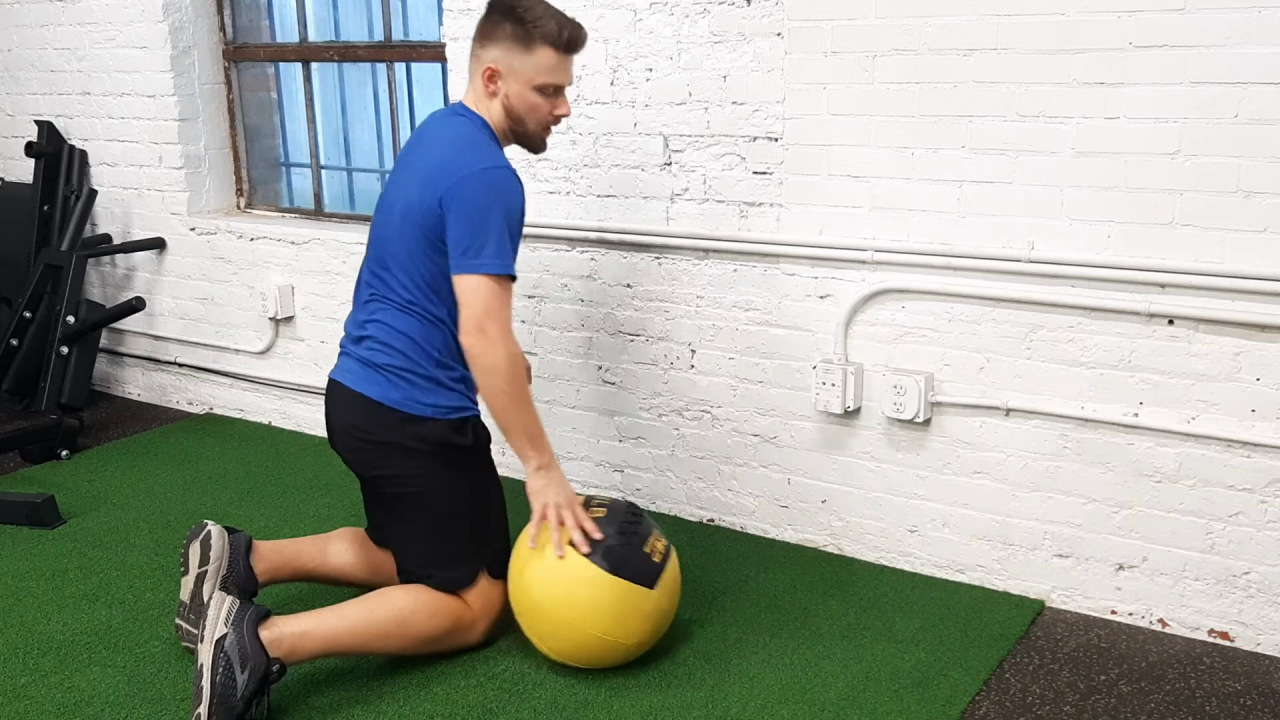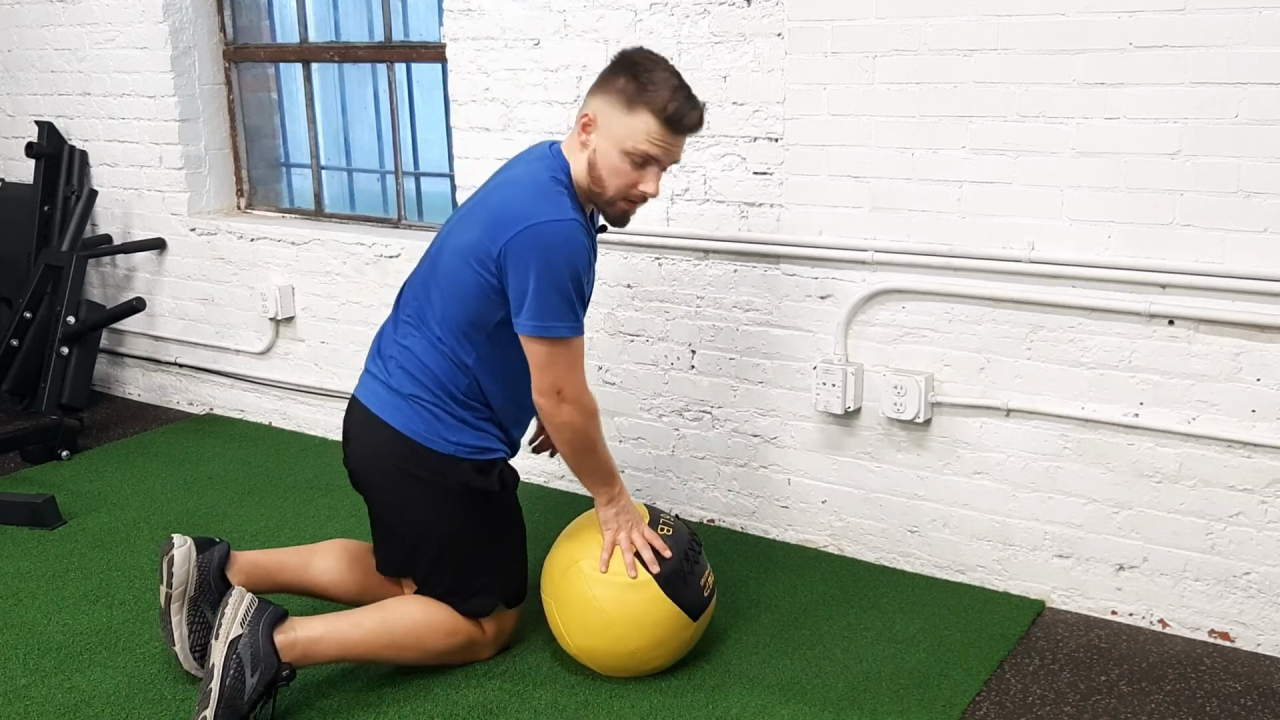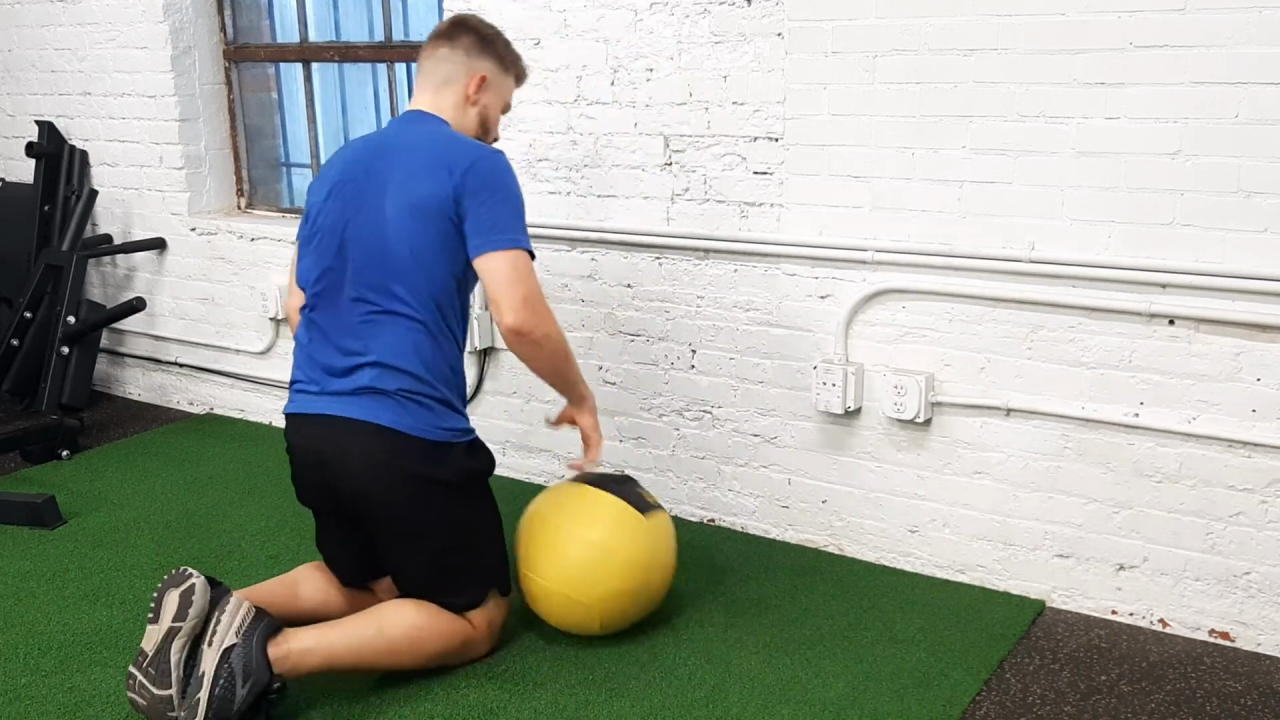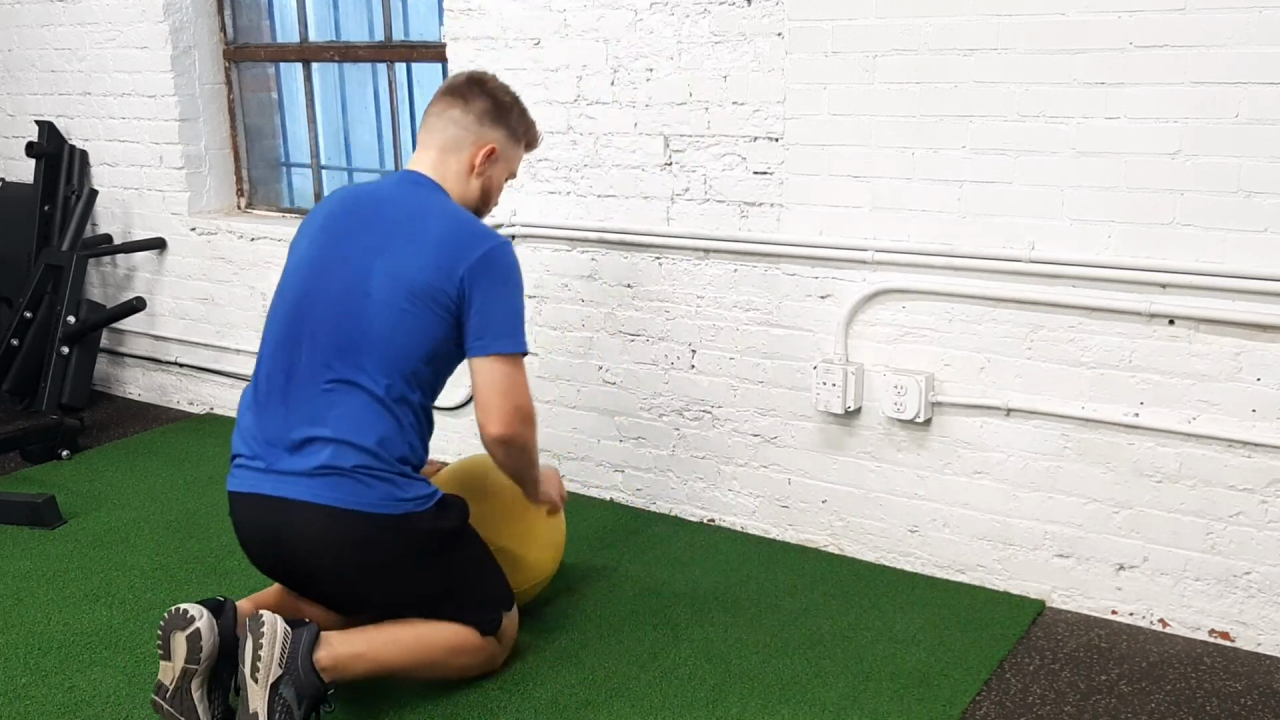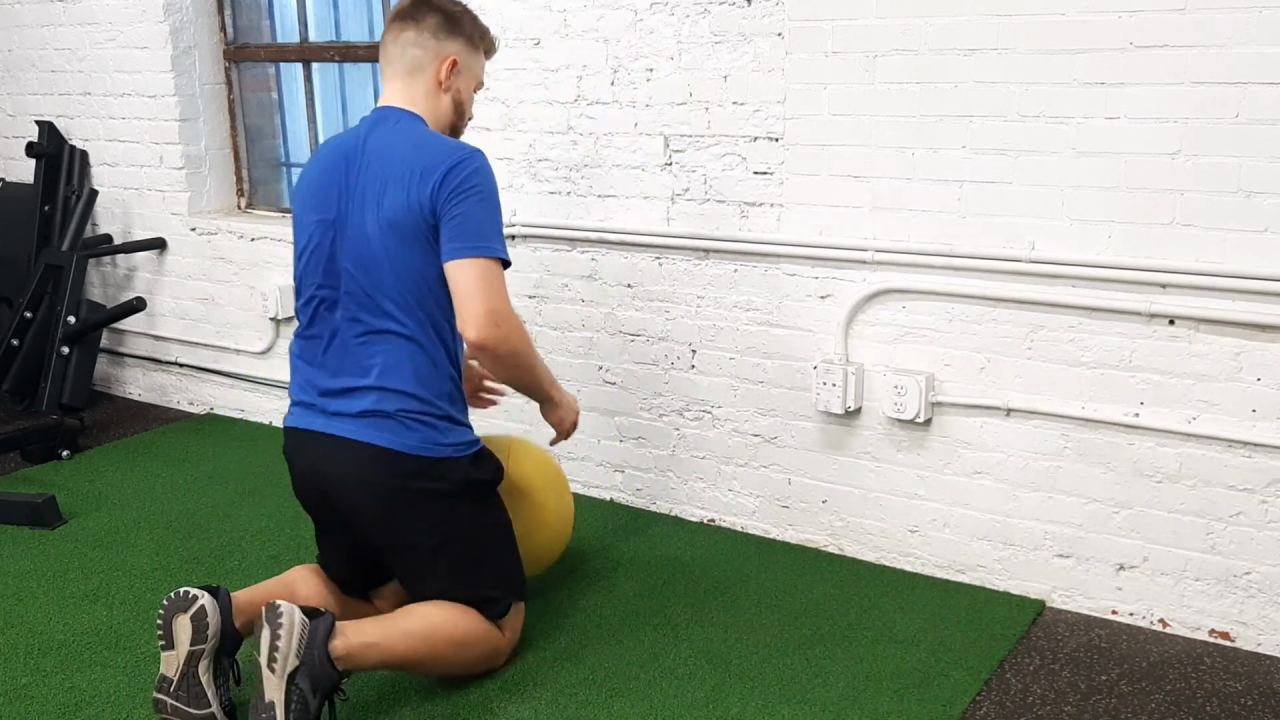
dt=1s
person 1, frame 1
left shoulder: (441, 132)
right shoulder: (483, 175)
right elbow: (484, 338)
left wrist: (498, 353)
right wrist: (541, 469)
left hip: (362, 393)
right hip: (414, 415)
left knee: (412, 556)
right knee: (471, 603)
left ankle: (245, 559)
right ankle: (261, 640)
person 1, frame 2
left shoulder: (540, 168)
right shoulder: (551, 228)
right elbow: (558, 395)
left wrist: (528, 404)
right wrist: (613, 503)
left hip: (379, 416)
right hip: (432, 444)
left knee: (406, 578)
right knee: (483, 621)
left ankle: (221, 569)
right ankle: (278, 641)
person 1, frame 3
left shoulder: (341, 164)
right shoulder: (476, 168)
left elbow: (300, 307)
right elbow: (519, 317)
right wrist: (579, 401)
left hip: (310, 424)
right hip: (407, 435)
left knee: (365, 582)
right knee: (471, 619)
left ankle: (216, 610)
right ankle: (272, 649)
person 1, frame 4
left shoulder: (332, 211)
right shoulder: (481, 252)
right elbow: (504, 423)
right wrist: (537, 483)
left hip: (253, 497)
right hip: (358, 506)
left knee: (365, 587)
right knee: (489, 630)
left ankle: (227, 627)
right ankle: (315, 659)
person 1, frame 5
left shoulder: (323, 163)
right shoulder: (456, 166)
right elbow: (485, 329)
right wrist: (548, 390)
left hip: (314, 437)
right hip: (409, 449)
left knee: (369, 588)
right knee: (493, 625)
left ankle: (223, 615)
right ankle: (327, 645)
